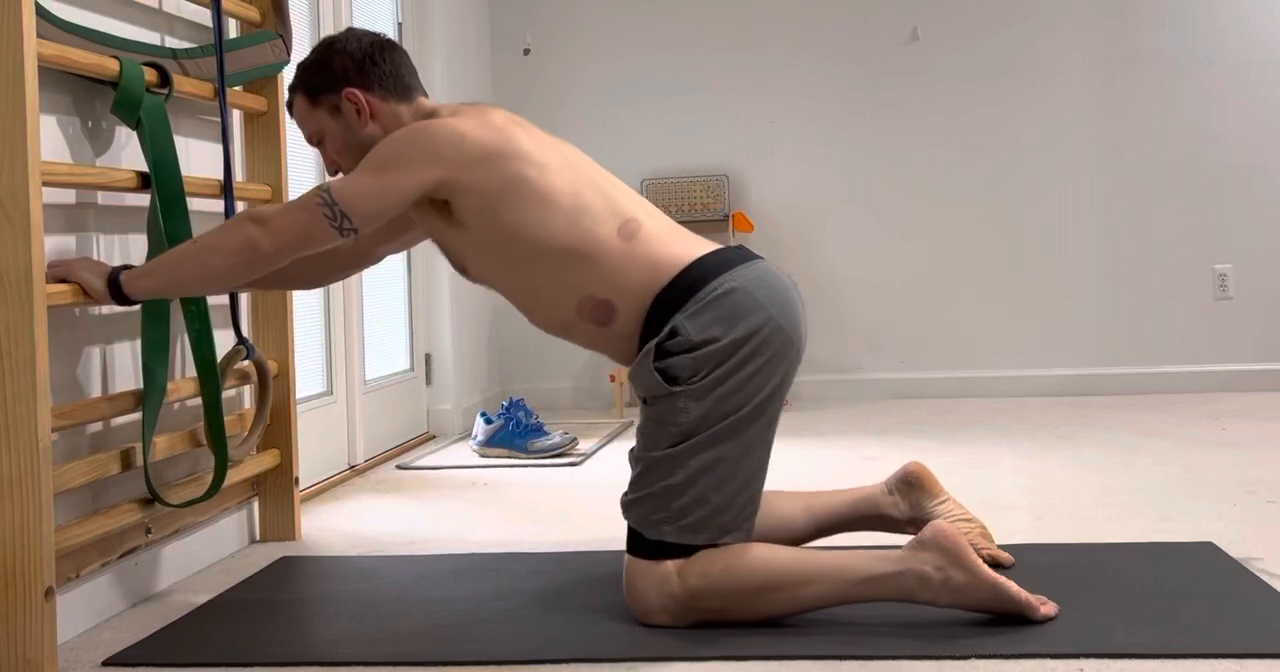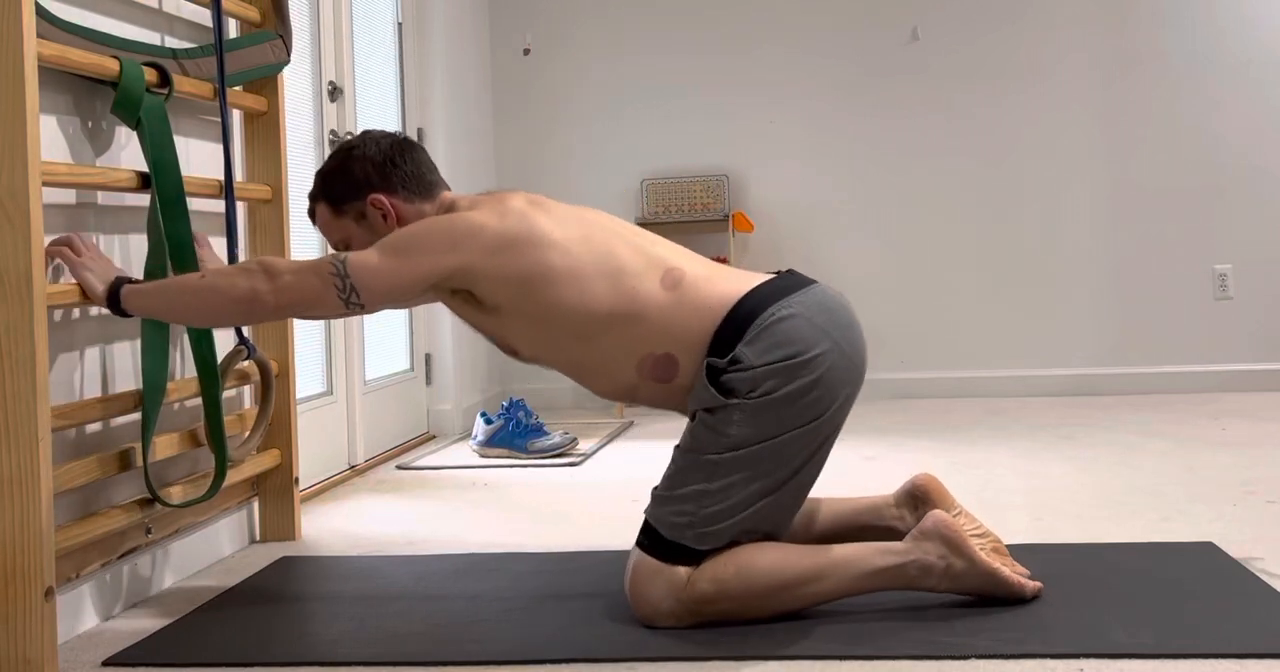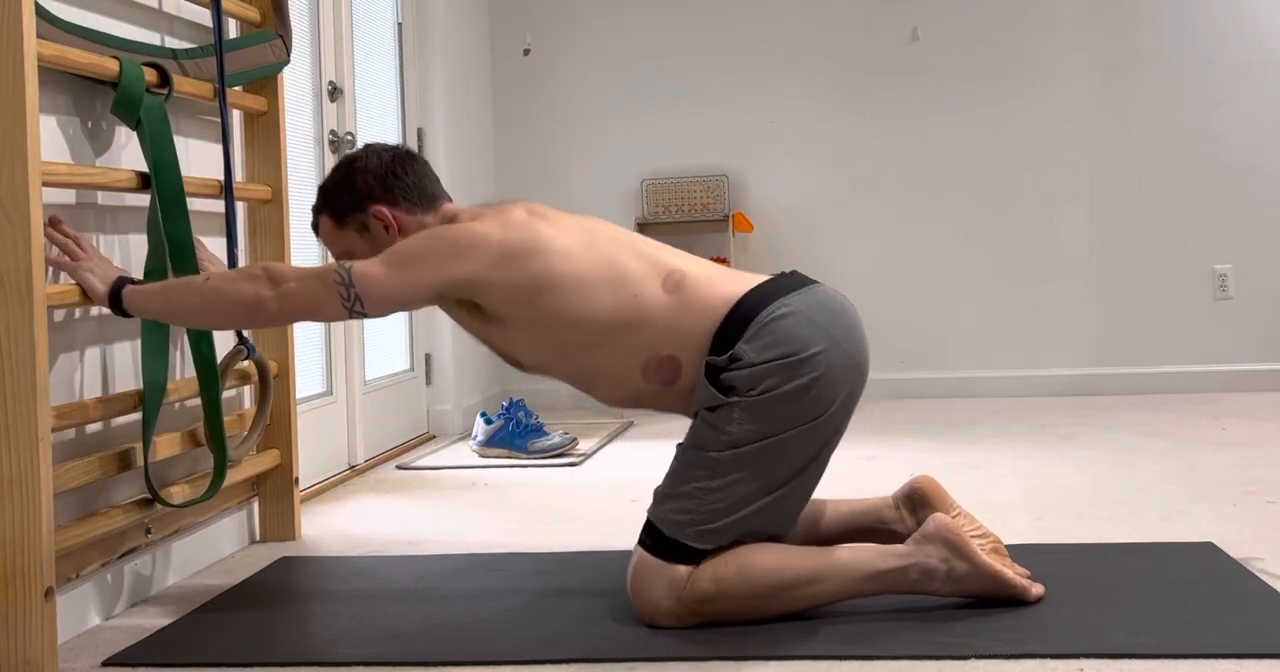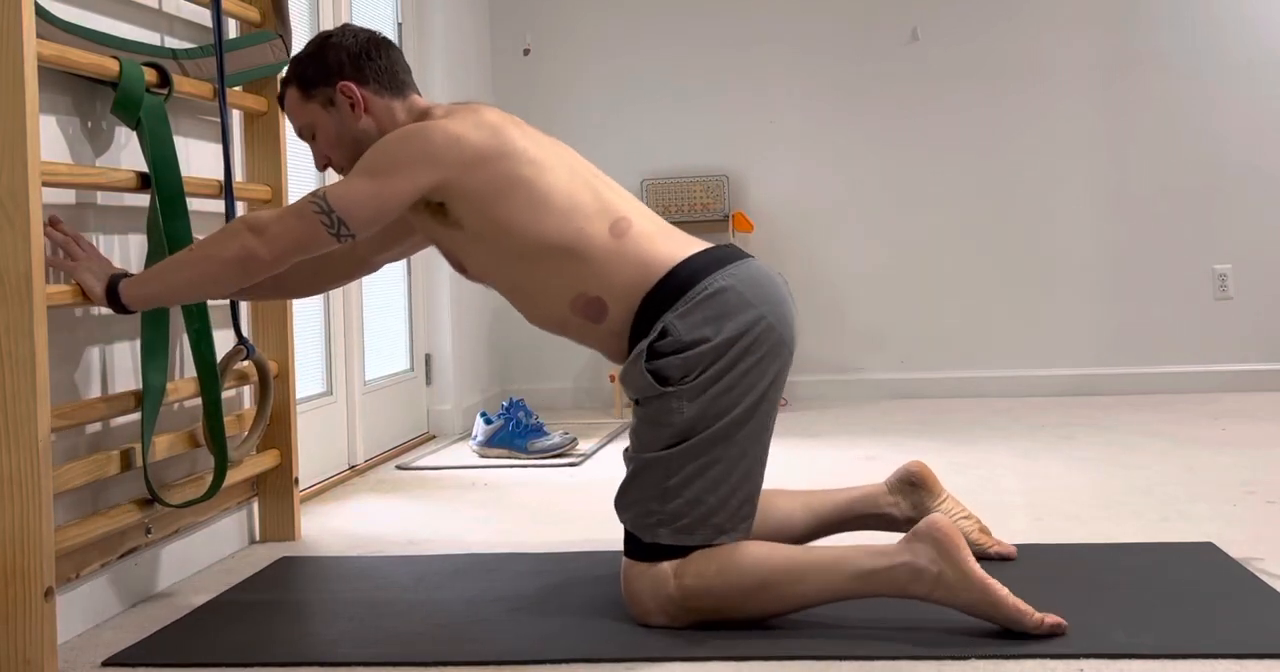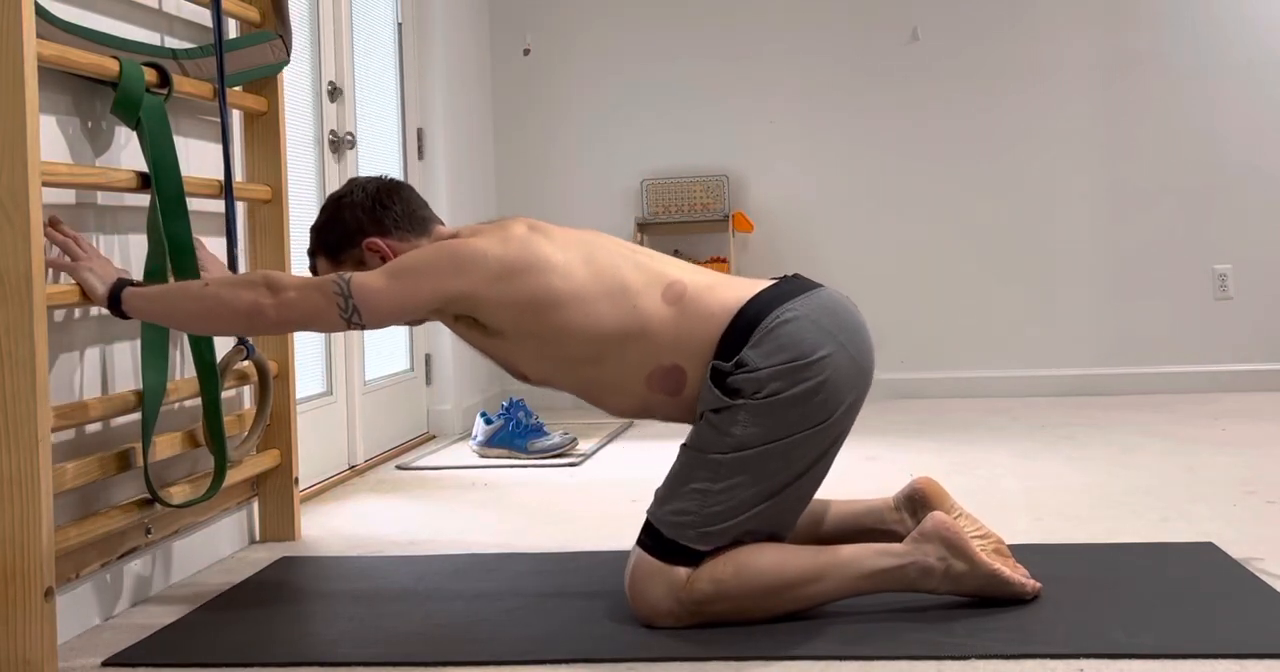
dt=1s
person 1, frame 1
left shoulder: (431, 142)
right shoulder: (451, 164)
left elbow: (271, 235)
right elbow: (337, 255)
left wrist: (123, 282)
right wrist: (198, 278)
left hip: (715, 323)
right hip: (739, 304)
left knee: (663, 588)
right knee: (707, 538)
left ankle: (923, 569)
right ankle: (894, 500)
person 1, frame 2
left shoulder: (452, 240)
right shoulder: (491, 227)
left elbow: (275, 289)
left wrist: (119, 290)
right wrist: (220, 281)
left hip: (778, 354)
right hip: (805, 324)
left knee: (664, 589)
right knee: (718, 539)
left ankle: (918, 559)
right ankle: (901, 510)
person 1, frame 3
left shoulder: (456, 248)
right shoulder: (492, 235)
left elbow: (280, 295)
left wrist: (124, 291)
right wrist: (222, 287)
left hip: (781, 354)
right hip: (806, 326)
left knee: (665, 588)
right knee: (717, 541)
left ankle: (923, 562)
right ankle: (901, 510)
person 1, frame 4
left shoulder: (425, 144)
right shoulder: (449, 168)
left elbow: (270, 240)
right elbow: (337, 261)
left wrist: (123, 287)
right wrist: (210, 281)
left hip: (707, 325)
right hip: (738, 302)
left knee: (661, 588)
right knee: (704, 535)
left ankle: (912, 563)
right ankle: (894, 498)
person 1, frame 5
left shoulder: (453, 267)
right shoulder: (492, 252)
left elbow: (273, 304)
left wrist: (120, 291)
right wrist: (222, 289)
left hip: (787, 357)
right hip: (811, 330)
left knee: (662, 589)
right knee: (716, 541)
left ankle: (918, 560)
right ankle: (903, 514)
